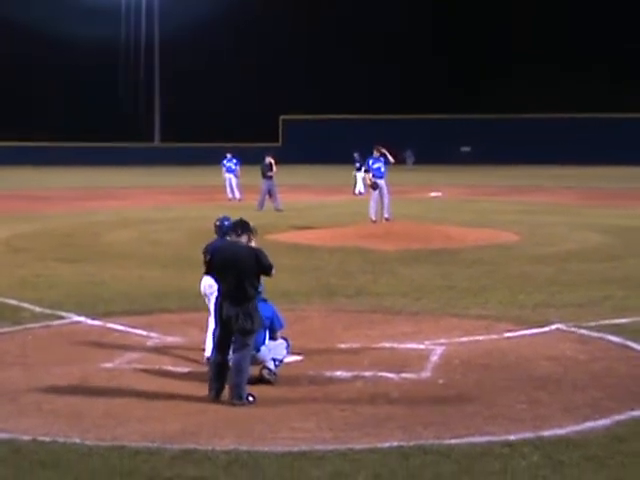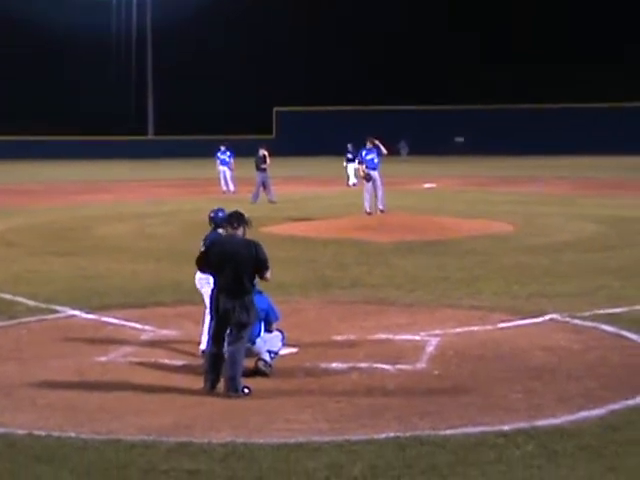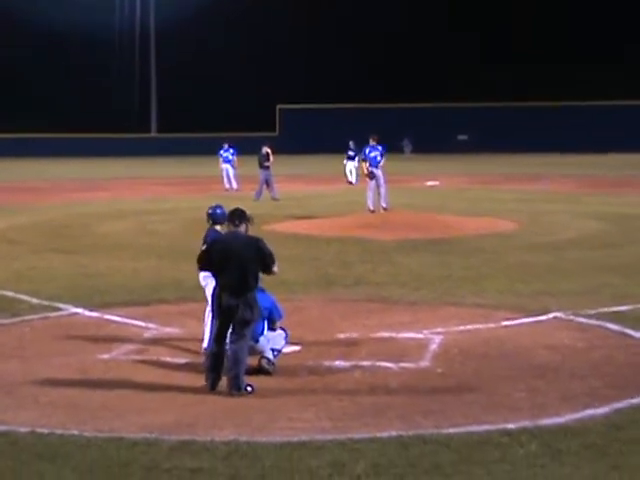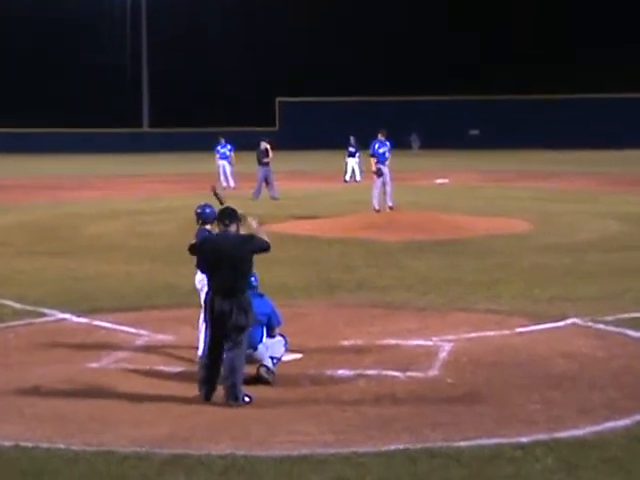
dt=0.3s
person 1, frame 1
left shoulder: (218, 251)
right shoulder: (254, 253)
left elbow: (211, 272)
right elbow: (270, 272)
left hip: (224, 305)
right hip: (245, 308)
left knee: (220, 348)
right knee: (242, 351)
left ankle: (214, 391)
right ankle: (238, 395)
person 1, frame 2
left shoulder: (214, 245)
right shoulder: (253, 247)
left elbow: (202, 267)
right elbow: (266, 276)
left hip: (219, 298)
right hip: (241, 300)
left knee: (215, 340)
right knee: (236, 343)
left ankle: (210, 383)
right ankle: (233, 387)
person 1, frame 3
left shoulder: (216, 243)
right shoulder: (256, 244)
left elbow: (203, 266)
right elbow: (272, 269)
left hip: (222, 296)
right hip: (244, 298)
left knee: (217, 338)
right knee: (239, 341)
left ankle: (211, 381)
right ankle: (236, 385)
person 1, frame 4
left shoulder: (207, 242)
right shoulder: (247, 241)
left elbow: (193, 248)
right elbow: (266, 244)
right wrist: (256, 229)
left hip: (214, 300)
right hip: (237, 302)
left knee: (211, 346)
right knee: (235, 348)
left ankle: (206, 390)
right ankle: (234, 395)
person 2, frame 1
left shoulder: (209, 245)
left elbow: (207, 263)
left hip: (206, 281)
right hip: (216, 283)
left knee: (214, 315)
right knee: (217, 318)
left ankle: (210, 346)
right ankle: (210, 353)
person 2, frame 2
left shoulder: (210, 236)
right shoulder: (217, 238)
left hip: (205, 275)
right hip: (208, 277)
left knee: (211, 309)
left ankle: (206, 338)
right ankle: (205, 346)
person 2, frame 3
left shoulder: (213, 233)
right shoulder: (214, 235)
left hip: (211, 274)
right hip: (212, 275)
left knee: (212, 306)
right knee: (214, 308)
left ankle: (208, 336)
right ankle: (208, 344)
person 2, frame 4
left shoulder: (204, 233)
right shoulder: (205, 235)
left hip: (207, 276)
right hip: (208, 276)
left knee: (207, 311)
left ankle: (204, 344)
right ankle: (203, 351)
